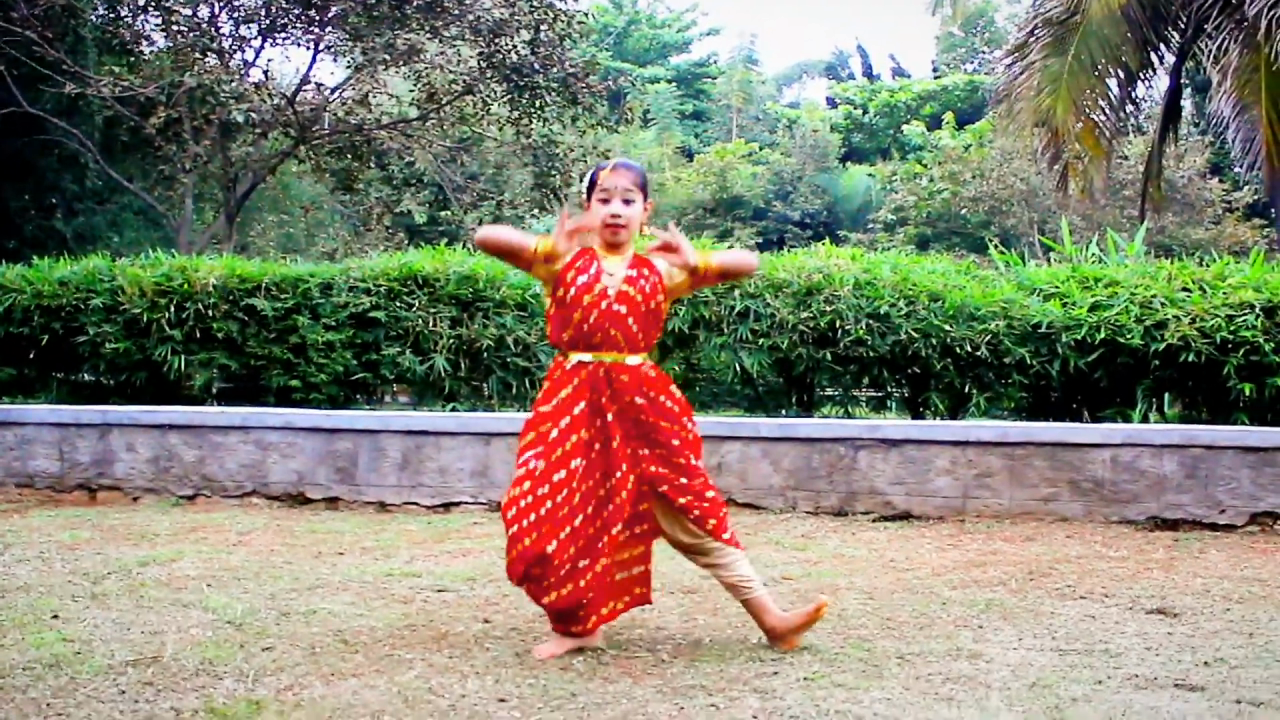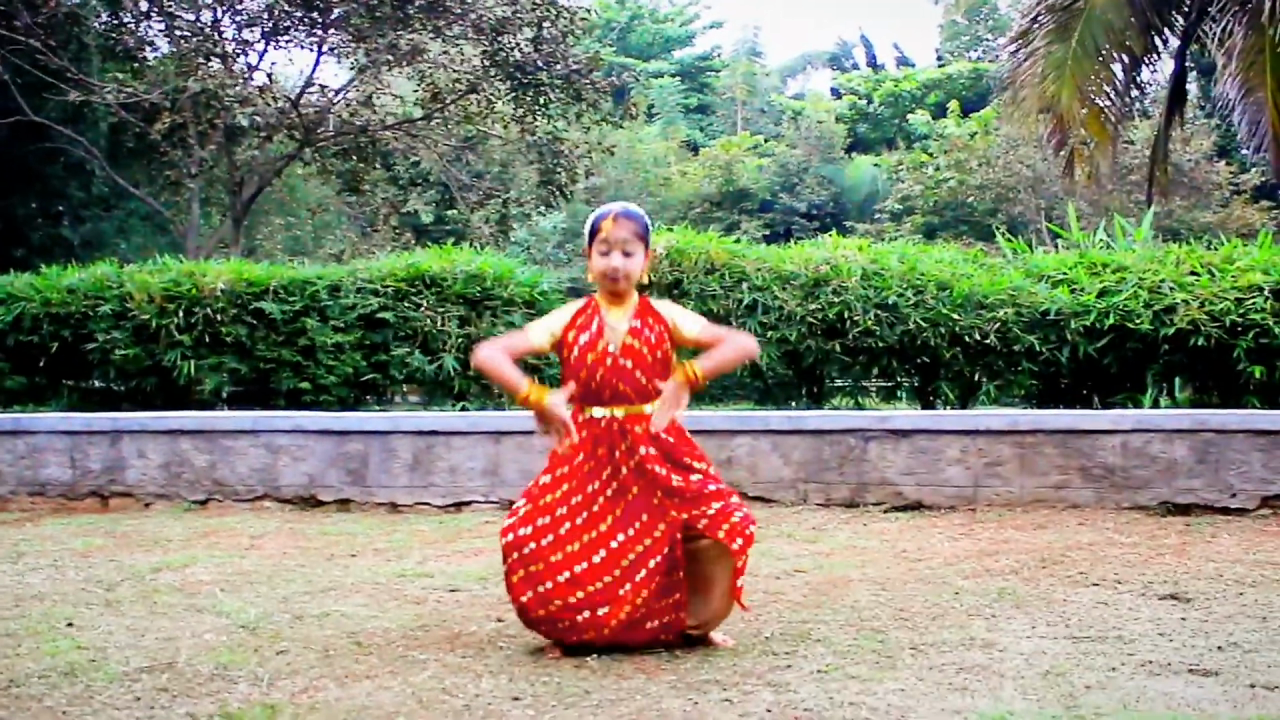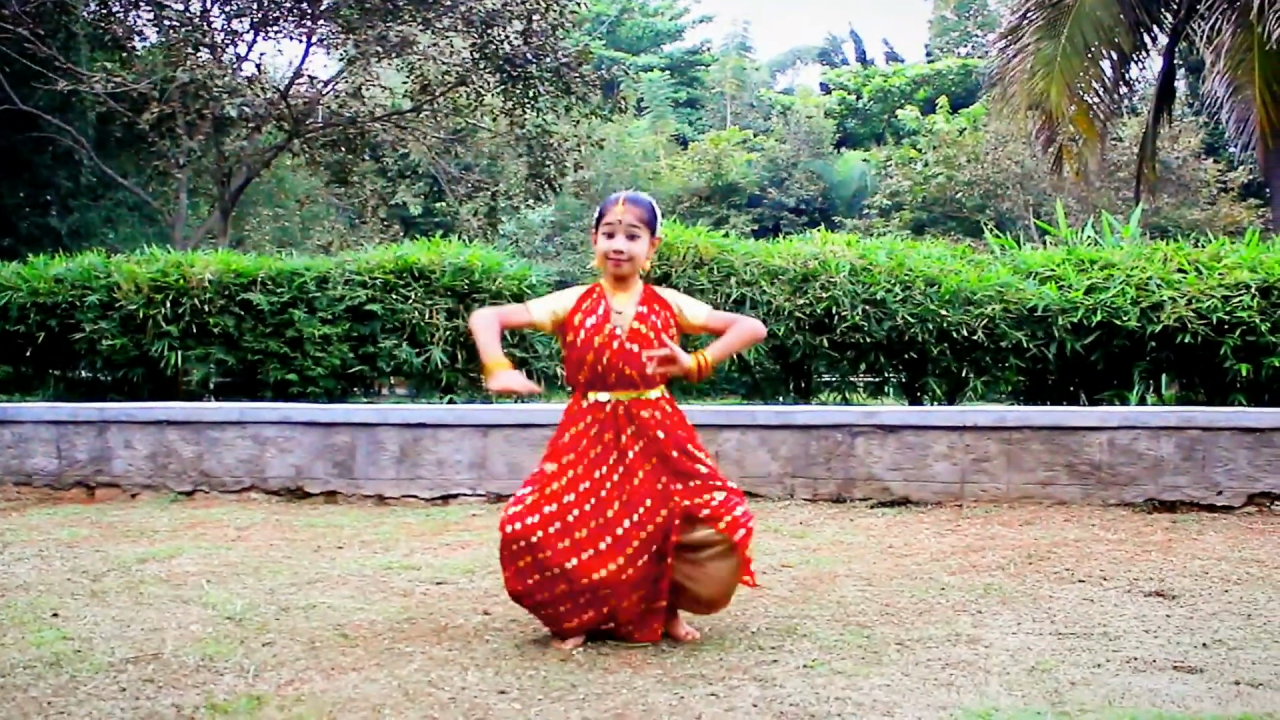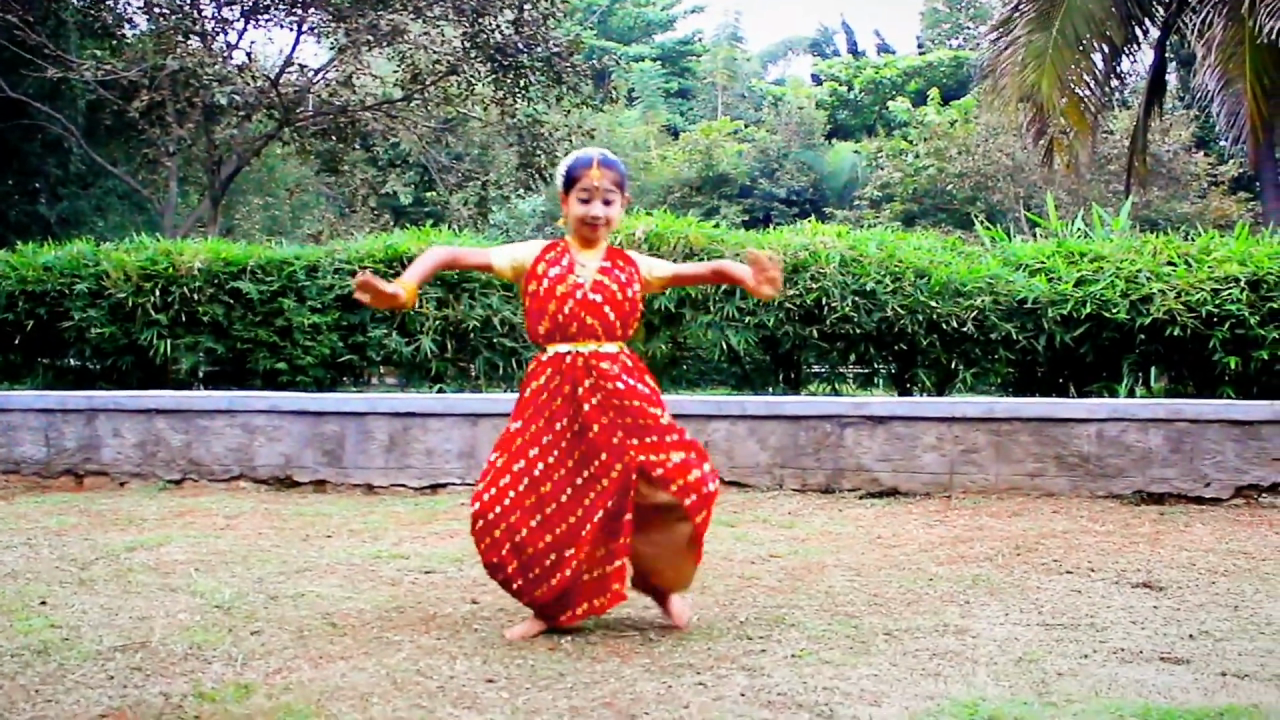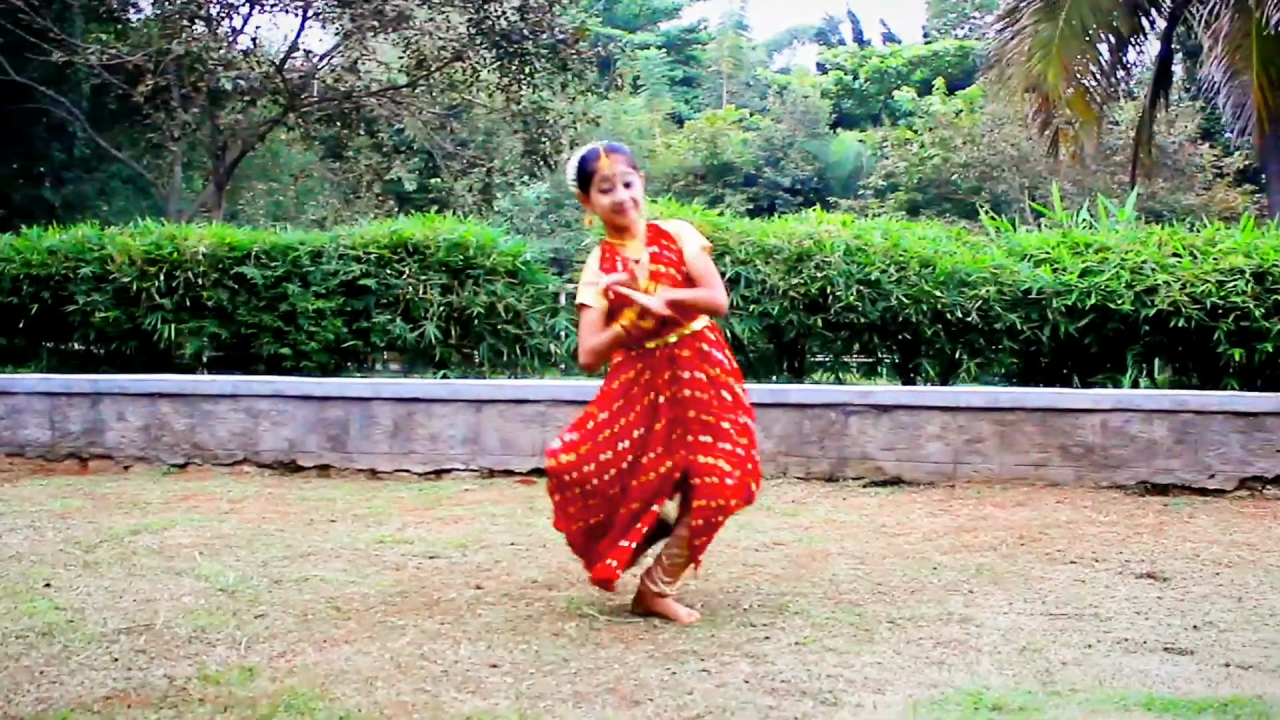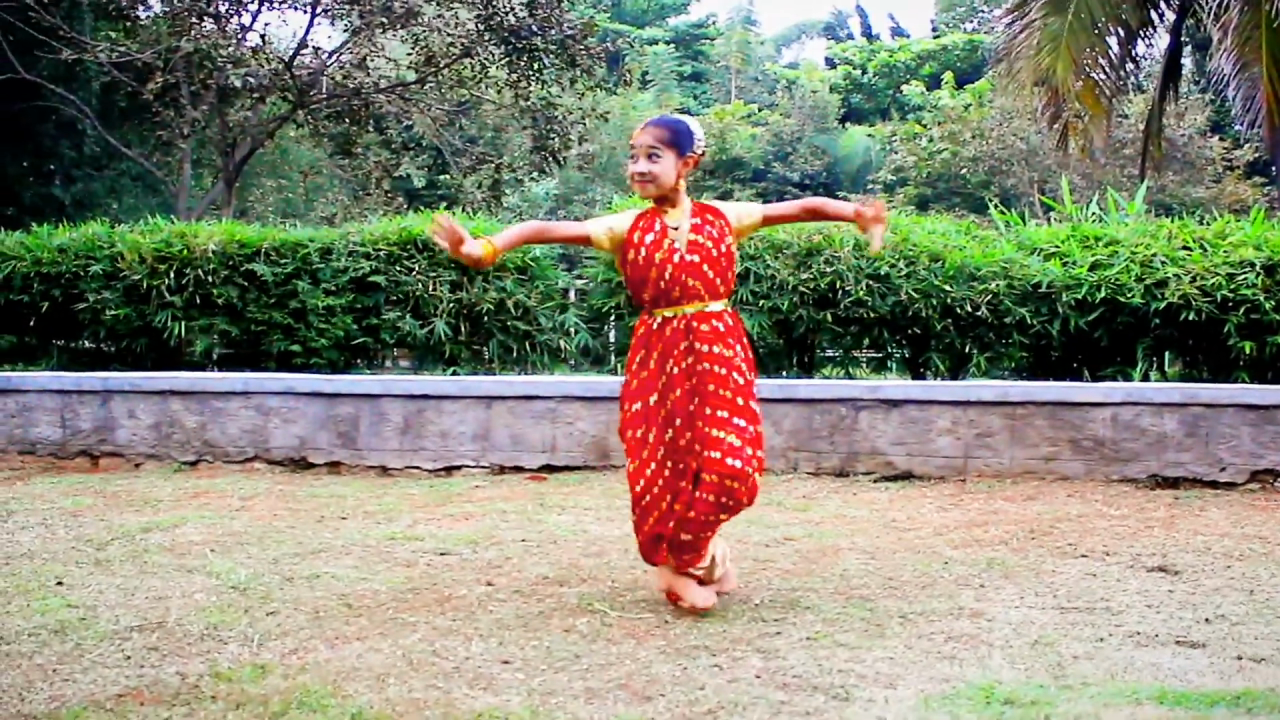
dt=0.5s
person 1, frame 1
left shoulder: (660, 272)
right shoulder: (562, 264)
left elbow: (746, 264)
right elbow: (486, 236)
left wrist: (693, 261)
right wrist: (550, 246)
left hip: (640, 402)
right hip: (575, 403)
left knee: (689, 507)
right knee: (550, 513)
left ankle: (769, 616)
right ankle: (576, 625)
person 1, frame 2
left shoulder: (665, 319)
right shoulder: (567, 321)
left elbow: (746, 345)
right elbow: (485, 355)
left wrist: (686, 377)
right wrist: (540, 398)
left hip: (657, 450)
right hip: (587, 450)
left knee: (723, 524)
right knee: (535, 543)
left ankle: (692, 623)
right ankle: (583, 629)
person 1, frame 3
left shoulder: (669, 304)
right shoulder: (571, 303)
left elbow: (753, 327)
right elbow: (484, 317)
left wrist: (695, 364)
right wrist: (498, 369)
left hip: (656, 434)
right hip: (590, 436)
left knee: (721, 526)
right knee: (530, 531)
left ankle: (665, 610)
right ankle: (582, 616)
person 1, frame 4
left shoulder: (635, 266)
right shoulder: (535, 256)
left elbow: (710, 272)
right elbow: (450, 255)
left wrist: (754, 282)
right wrist: (405, 291)
left hip: (619, 389)
right hip: (551, 392)
left knee: (685, 481)
right knee: (510, 501)
left ankle: (659, 579)
right ankle: (552, 606)
person 1, frame 5
left shoulder: (677, 236)
right shoulder: (597, 272)
left elbow: (718, 300)
right elbow: (588, 357)
left wrist: (656, 294)
right wrist: (635, 315)
left hip: (702, 371)
right hip: (641, 377)
left knee: (714, 485)
right knee: (576, 463)
left ankle: (658, 588)
person 1, frame 6
left shoulder: (723, 216)
right shoulder: (626, 227)
left elbow: (801, 209)
right elbow: (547, 231)
left wrist: (859, 215)
right wrist: (484, 249)
left hip: (716, 349)
right hip: (657, 355)
left knee: (723, 462)
right knee: (662, 467)
left ankle: (686, 567)
right ankle: (702, 561)
